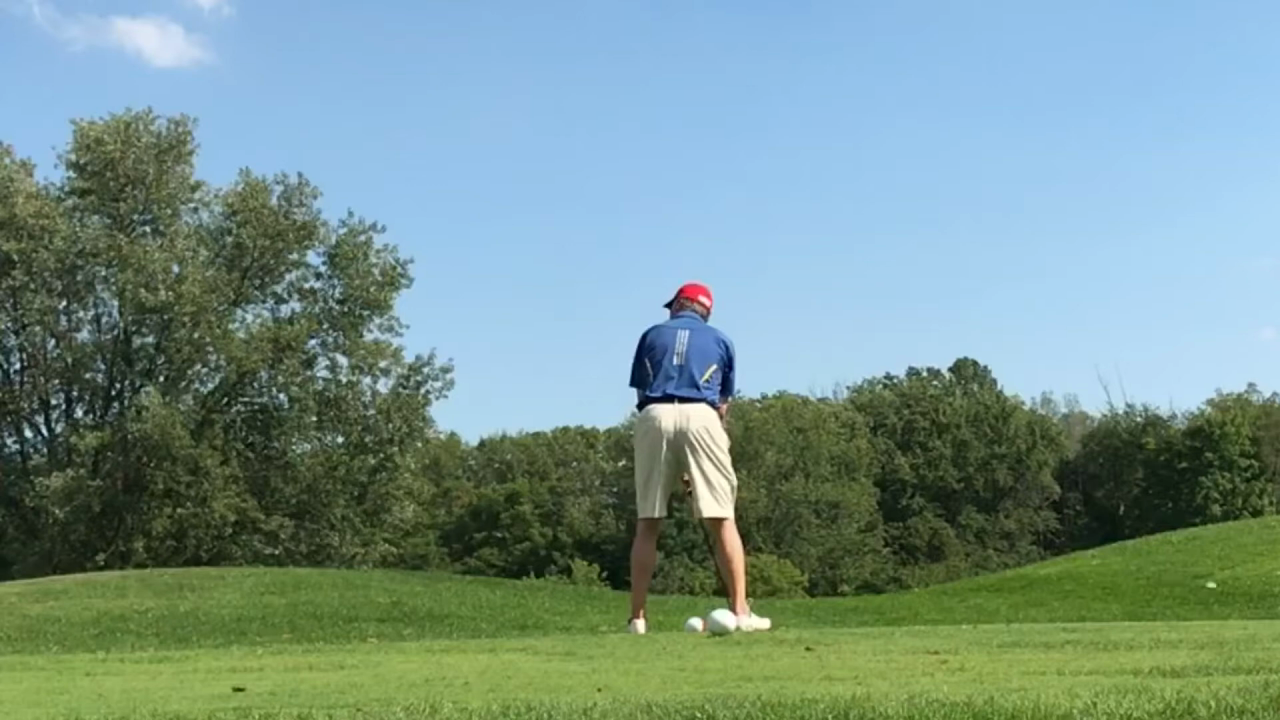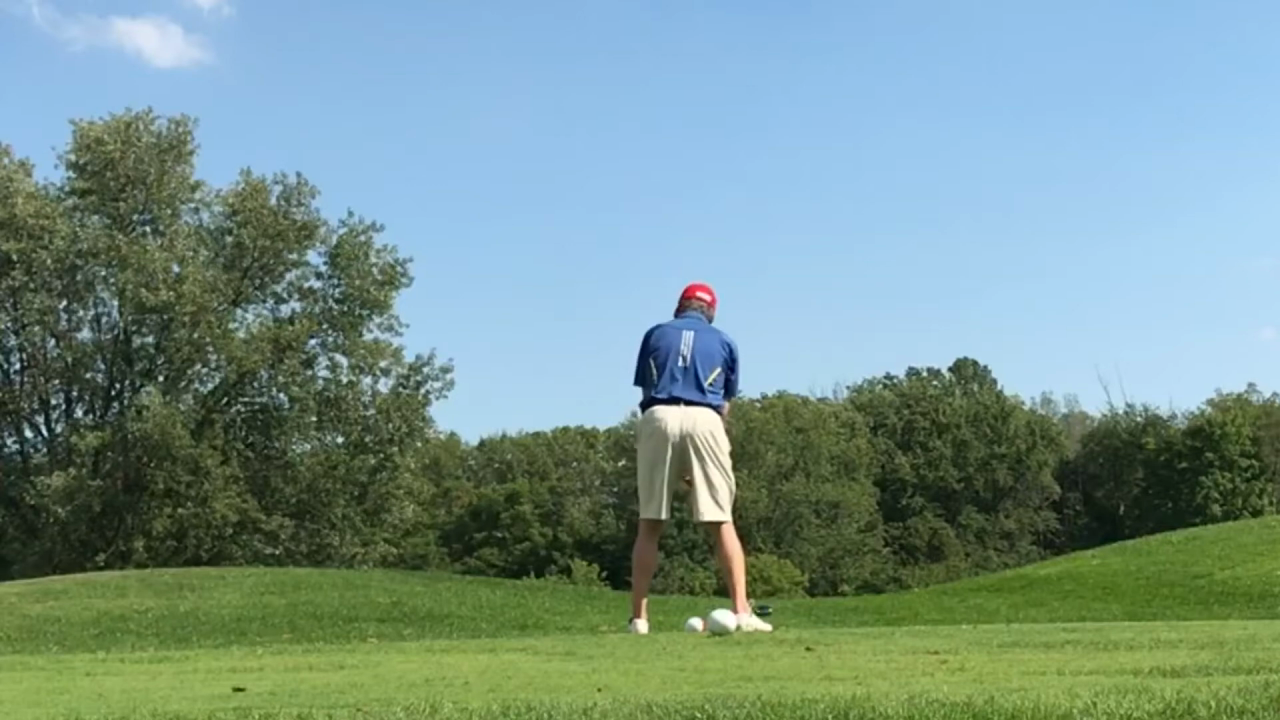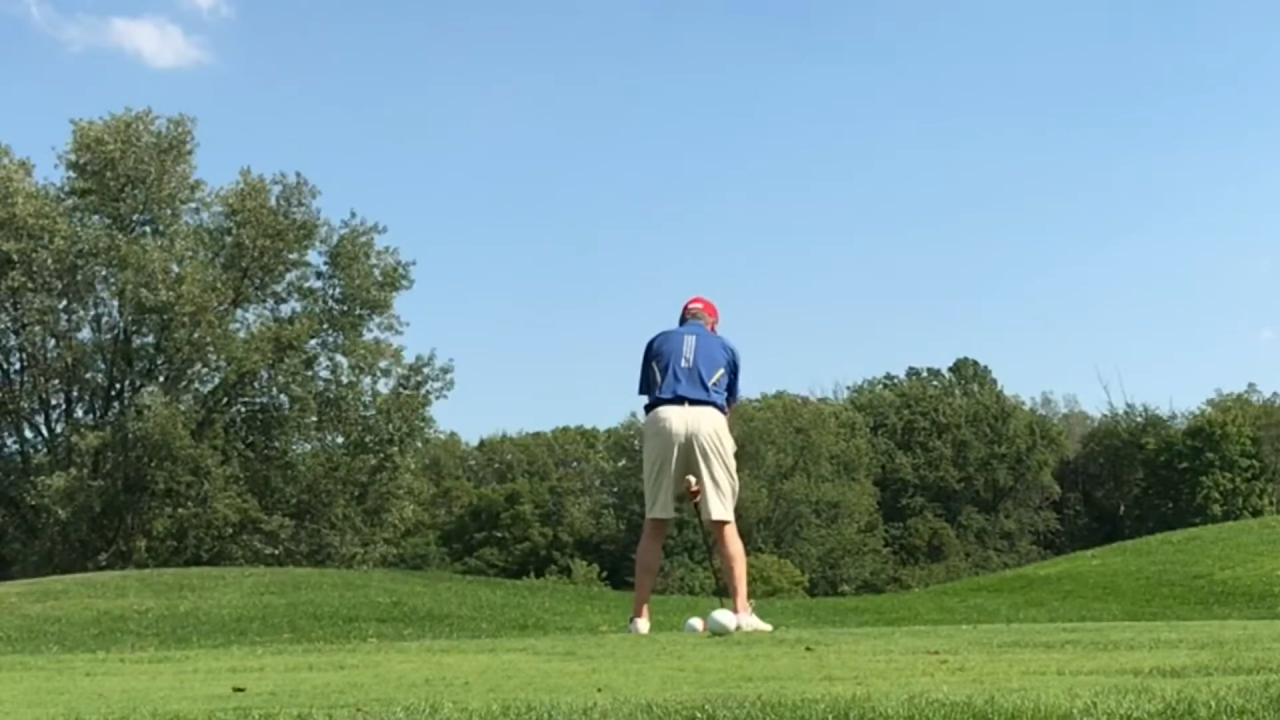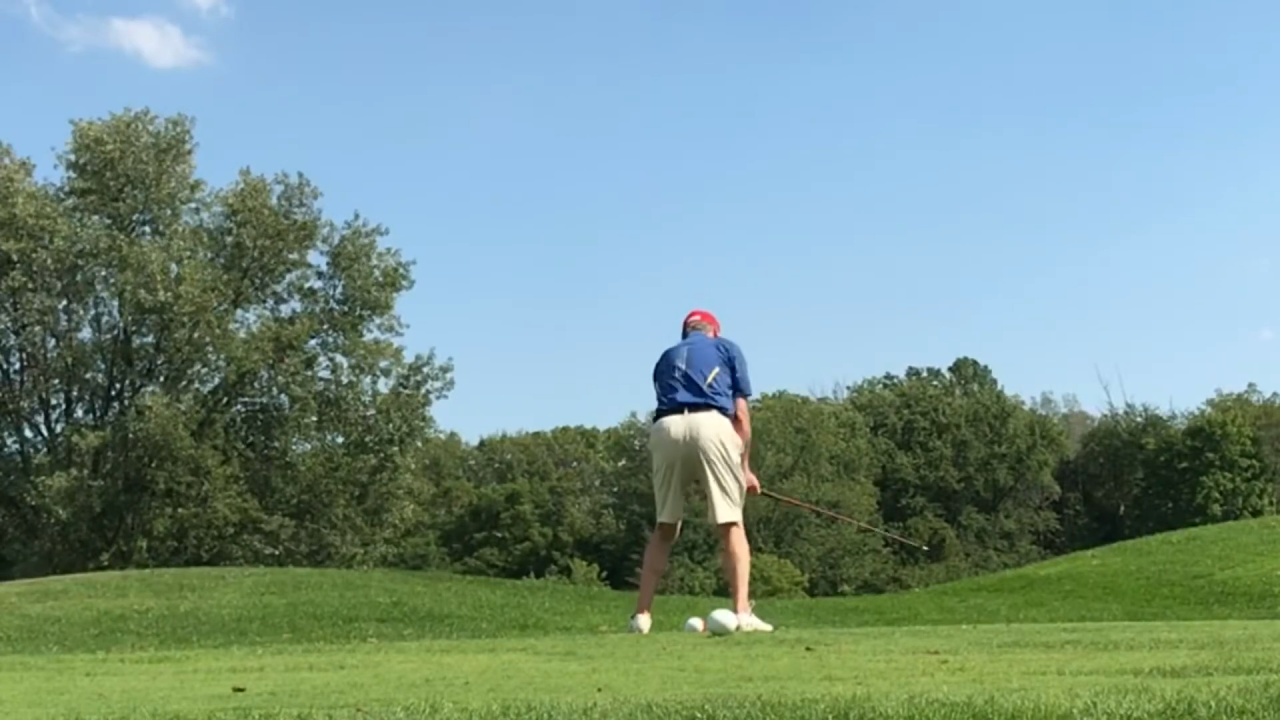
dt=0.7s
person 1, frame 1
left shoulder: (652, 335)
right shoulder: (720, 340)
right elbow: (722, 404)
left hip: (654, 418)
right hip: (700, 418)
left knee: (648, 523)
right knee: (722, 520)
left ankle: (637, 617)
right ankle: (741, 612)
person 1, frame 2
left shoulder: (655, 334)
right shoulder: (724, 341)
left hip: (658, 419)
right hip: (703, 421)
left knee: (649, 524)
right knee: (721, 521)
left ankle: (639, 617)
right ankle: (742, 612)
person 1, frame 3
left shoulder: (657, 342)
right shoulder: (725, 347)
left wrist: (680, 471)
right wrist: (700, 476)
left hip: (662, 420)
right hip: (707, 421)
left knee: (655, 524)
right knee: (724, 522)
left ankle: (640, 617)
right ankle: (742, 612)
person 1, frame 4
left shoulder: (666, 357)
right shoulder: (727, 348)
right elbow: (740, 414)
right wrist: (744, 468)
left hip: (665, 431)
right hip: (710, 426)
left knee: (665, 528)
right knee: (731, 524)
left ankle: (641, 614)
right ankle: (742, 612)
